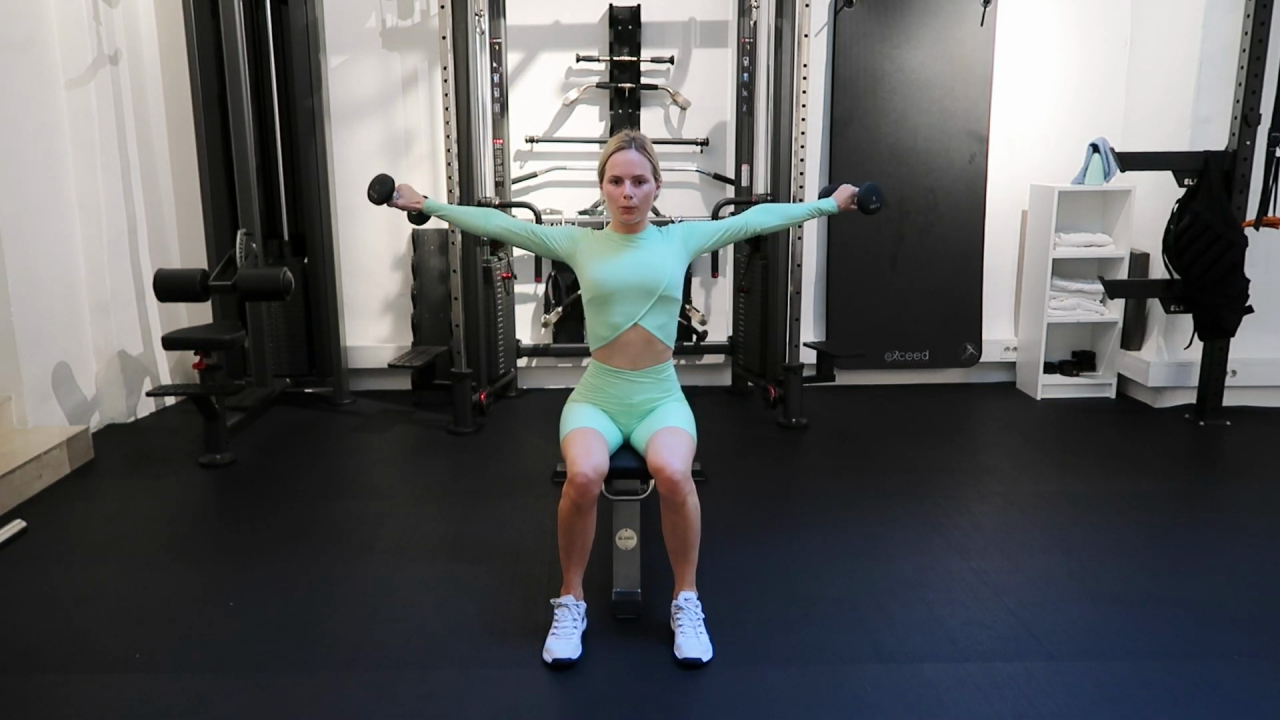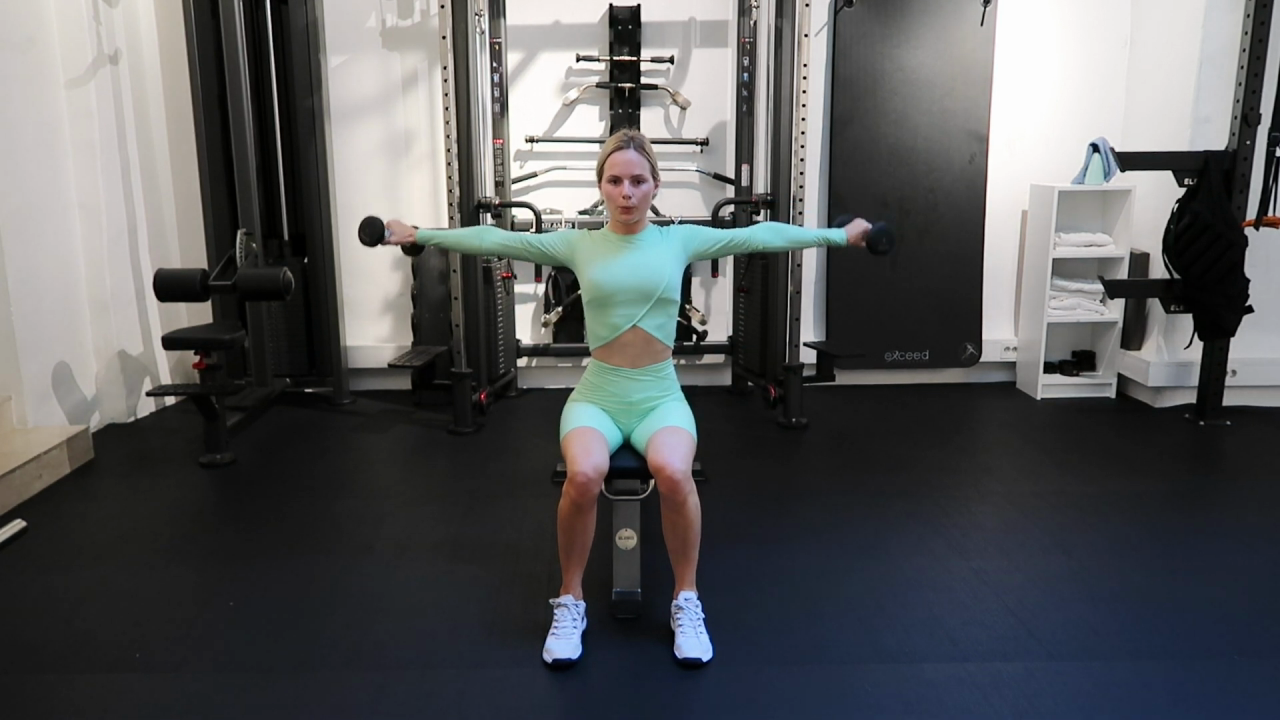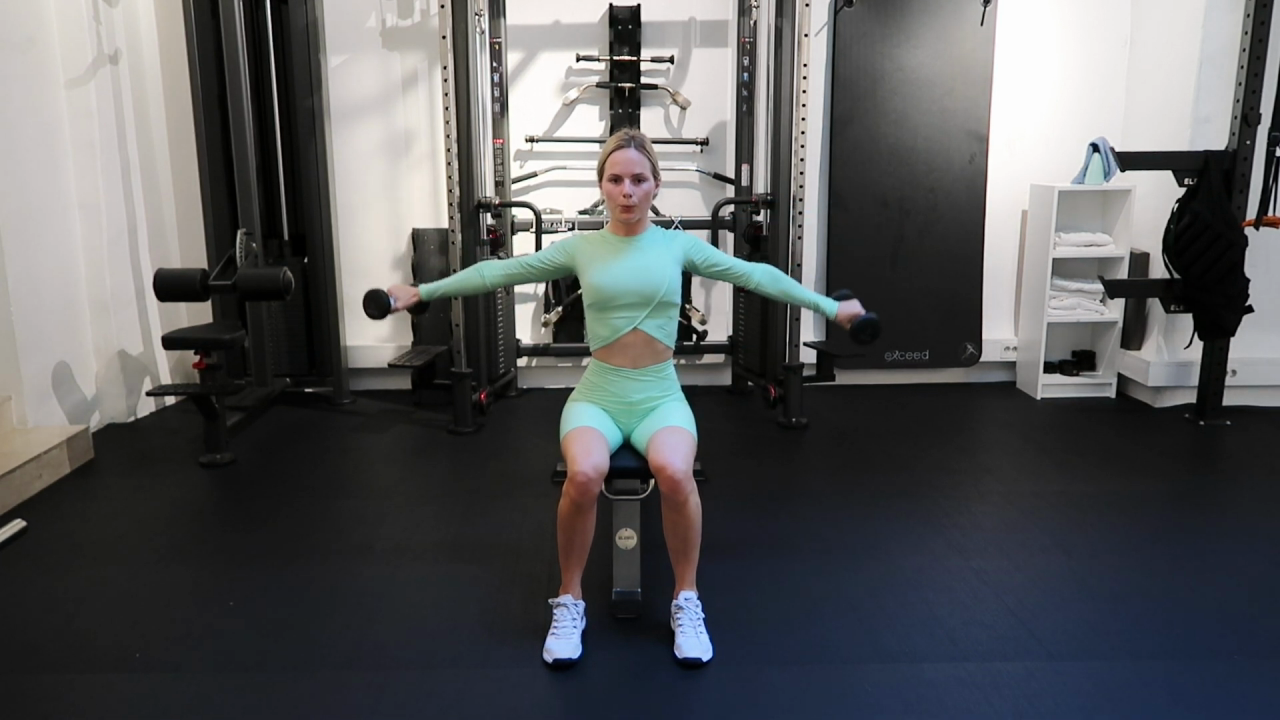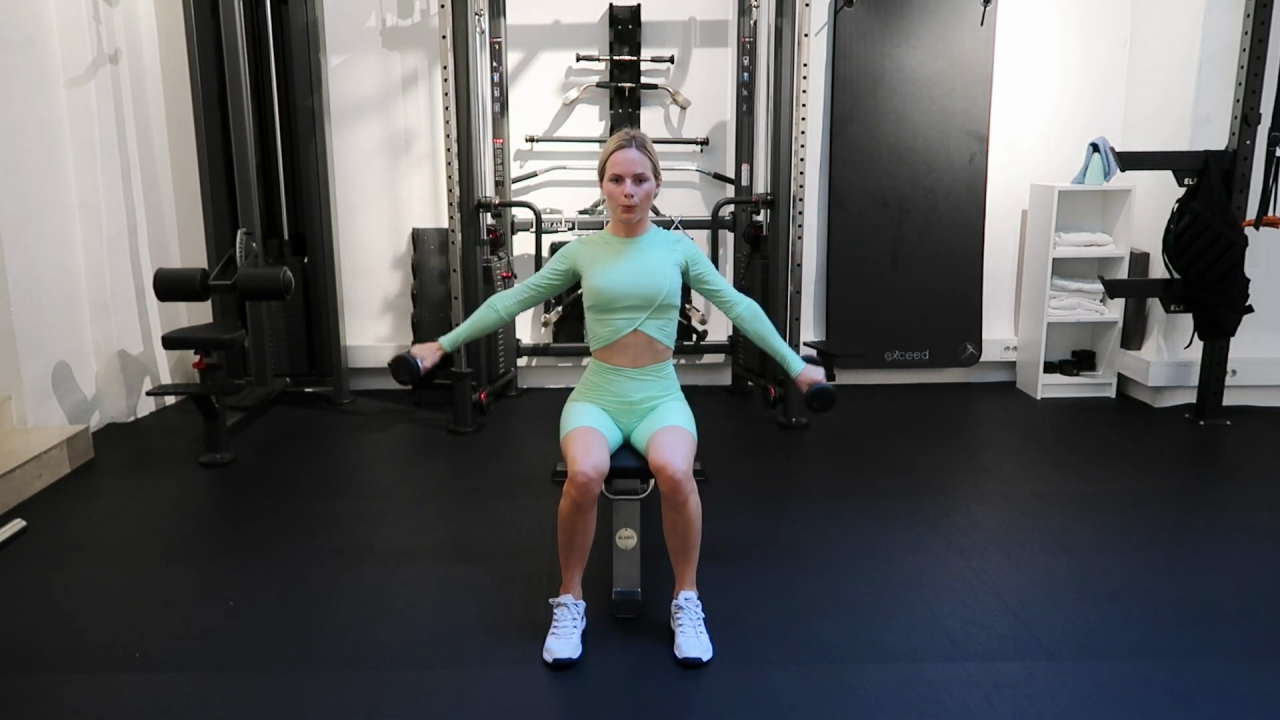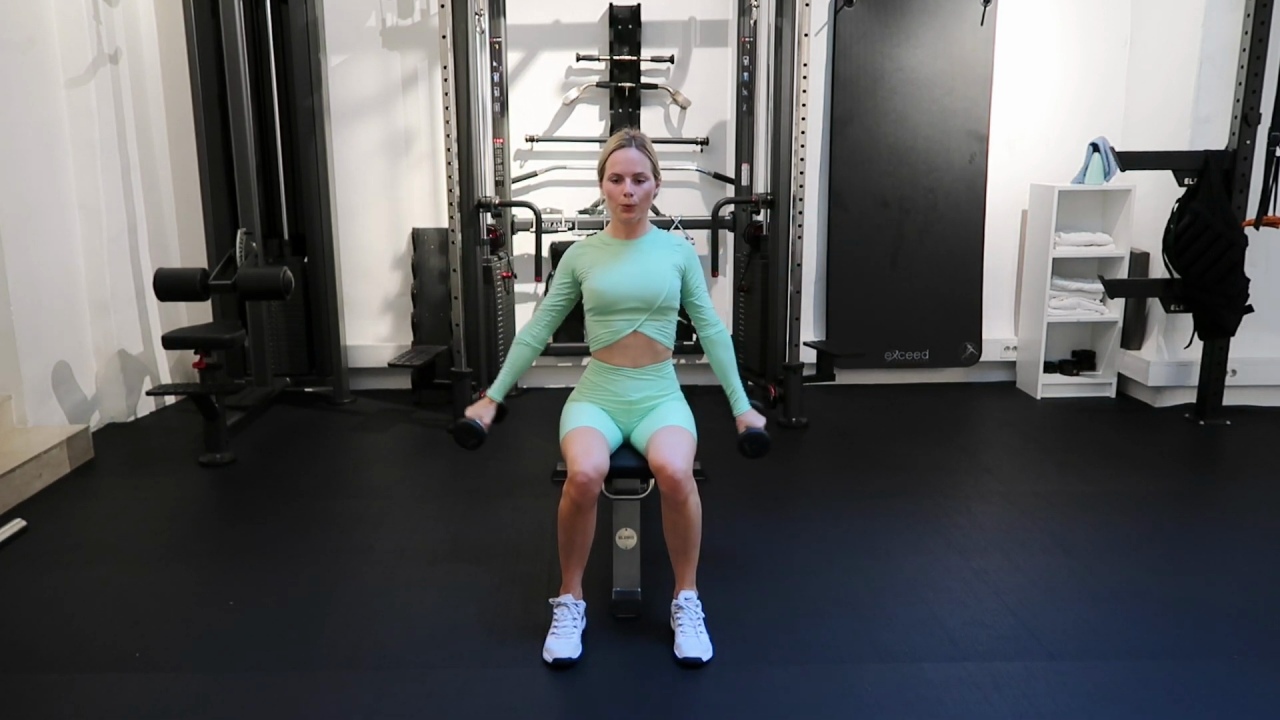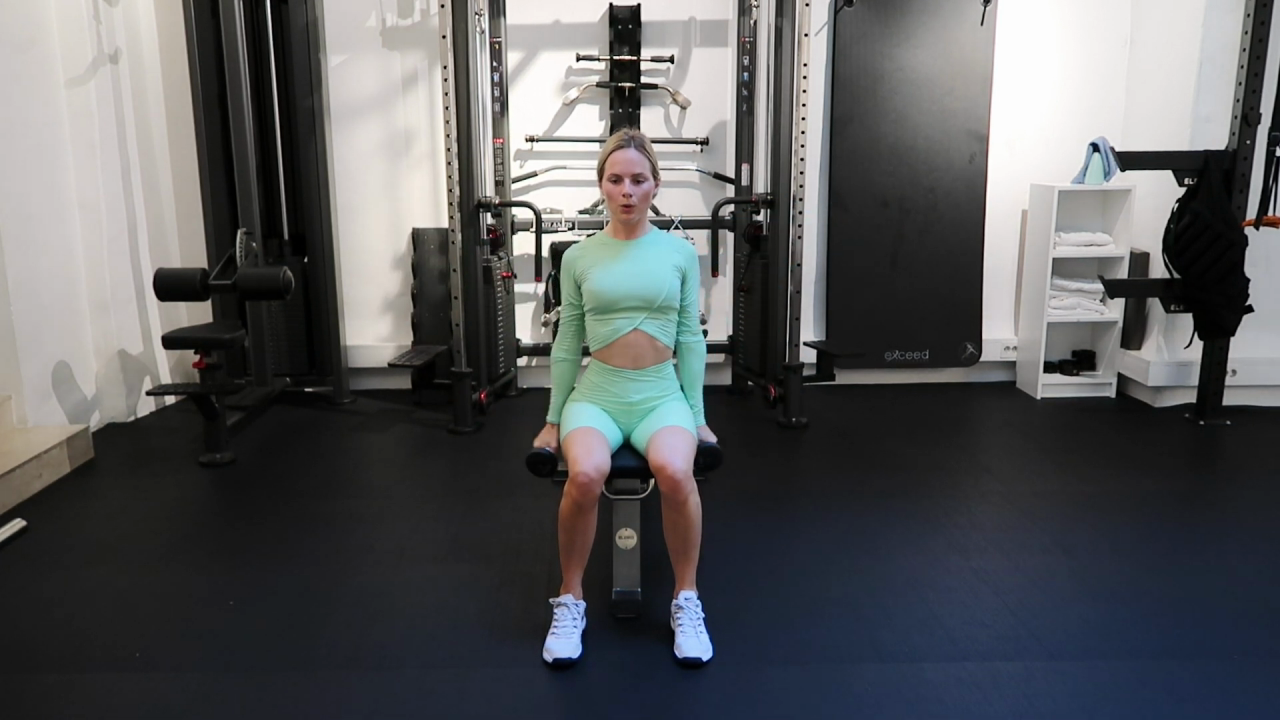
dt=0.4s
person 1, frame 1
left shoulder: (682, 238)
right shoulder: (578, 243)
left elbow: (757, 219)
right elbow: (497, 223)
left wrist: (829, 205)
right wrist: (425, 204)
left hip: (662, 397)
right hip: (597, 396)
left knee: (673, 474)
right knee: (584, 476)
left ankle: (686, 601)
right ankle: (570, 602)
person 1, frame 2
left shoulder: (680, 240)
right shoulder: (577, 244)
left elbow: (759, 236)
right elbow: (496, 239)
left wrist: (838, 234)
right wrist: (419, 235)
left hip: (661, 395)
right hip: (596, 395)
left knee: (673, 473)
right knee: (583, 475)
left ankle: (686, 601)
right ankle: (569, 602)
person 1, frame 3
left shoulder: (680, 245)
right shoulder: (579, 248)
left elbow: (755, 274)
right elbow: (500, 270)
left wrist: (830, 305)
right wrist: (420, 290)
left hip: (661, 395)
right hip: (597, 395)
left knee: (675, 473)
right knee: (583, 475)
left ankle: (686, 601)
right ankle: (569, 602)
person 1, frame 4
left shoulder: (680, 248)
right shoulder: (581, 252)
left elbow: (738, 305)
right elbow: (513, 298)
left wrist: (796, 363)
right wrist: (443, 344)
left hip: (661, 395)
right hip: (597, 394)
left knee: (675, 473)
right knee: (585, 475)
left ankle: (686, 602)
right ankle: (570, 602)
person 1, frame 5
left shoulder: (679, 251)
right shoulder: (580, 255)
left elbow: (712, 329)
right elbow: (537, 329)
left wrist: (741, 404)
right wrist: (492, 397)
left hip: (660, 394)
right hip: (596, 395)
left knee: (674, 473)
right knee: (583, 476)
left ankle: (686, 601)
right ankle: (569, 602)
person 1, frame 6
left shoulder: (681, 253)
right shoulder: (579, 257)
left elbow: (692, 338)
right elbow: (567, 343)
left wrist: (699, 416)
right wrist: (551, 420)
left hip: (662, 395)
right hip: (596, 395)
left knee: (674, 473)
right knee: (585, 476)
left ankle: (686, 601)
right ankle: (570, 601)
